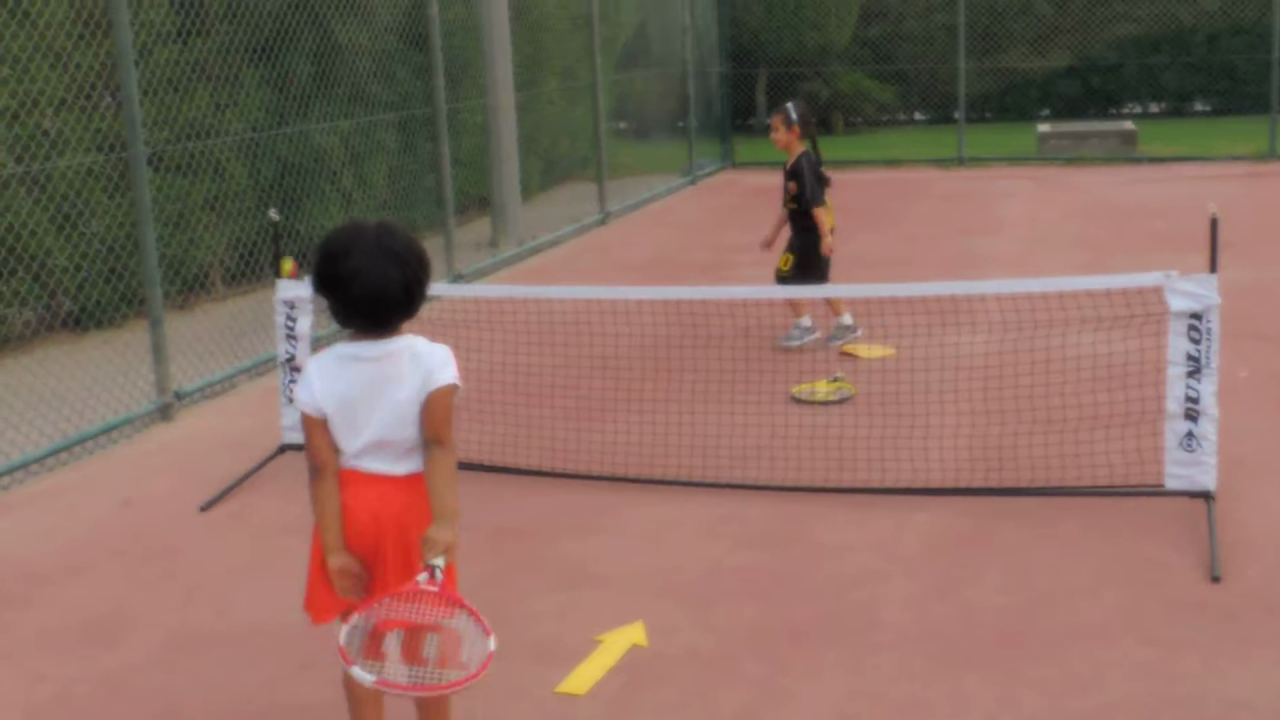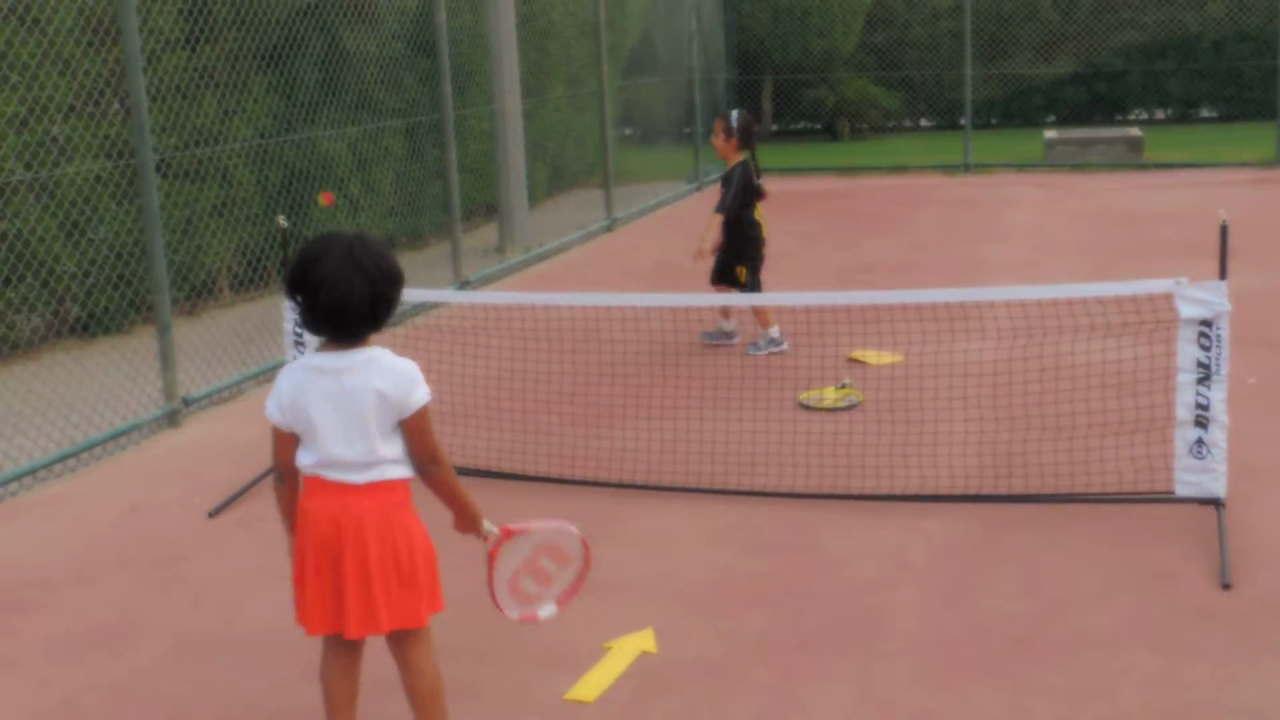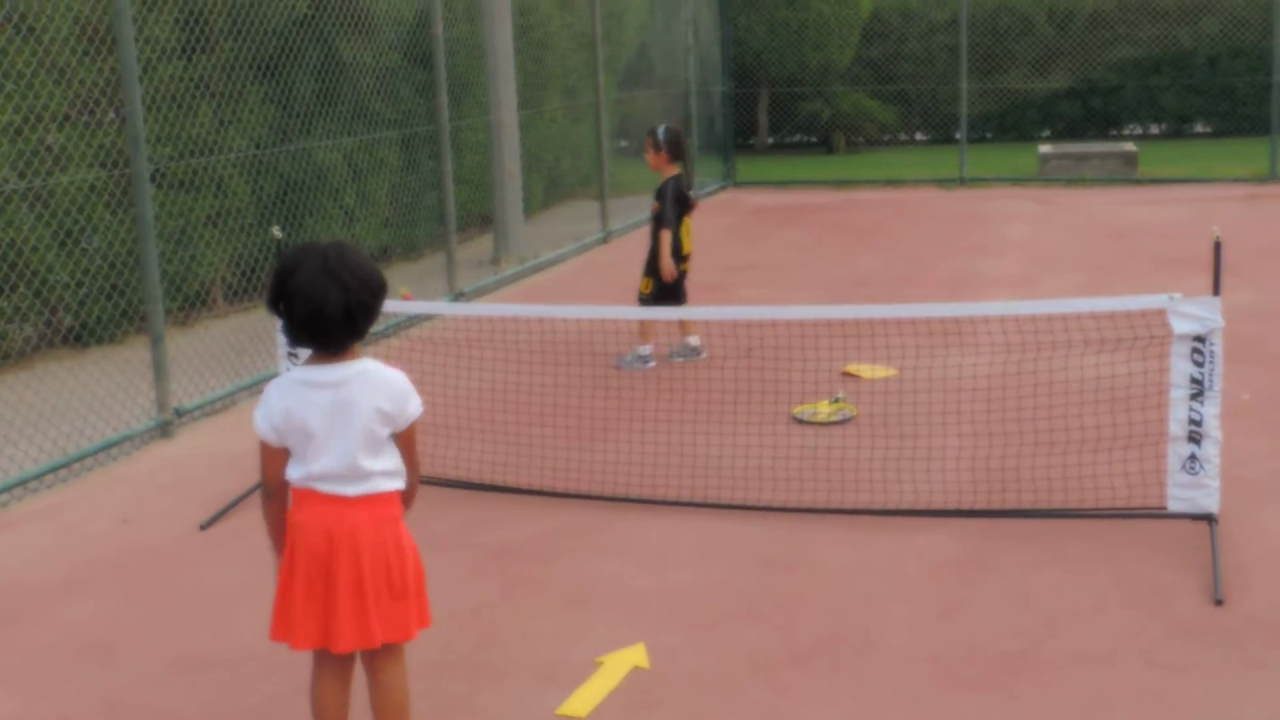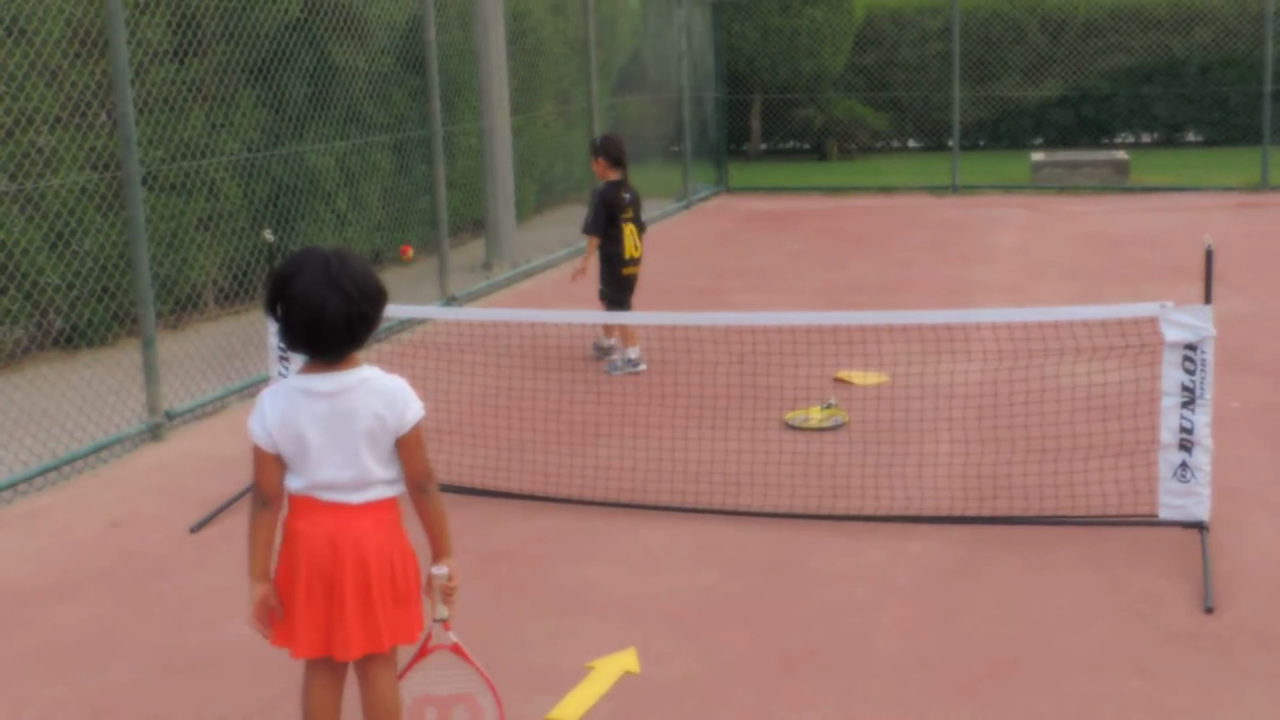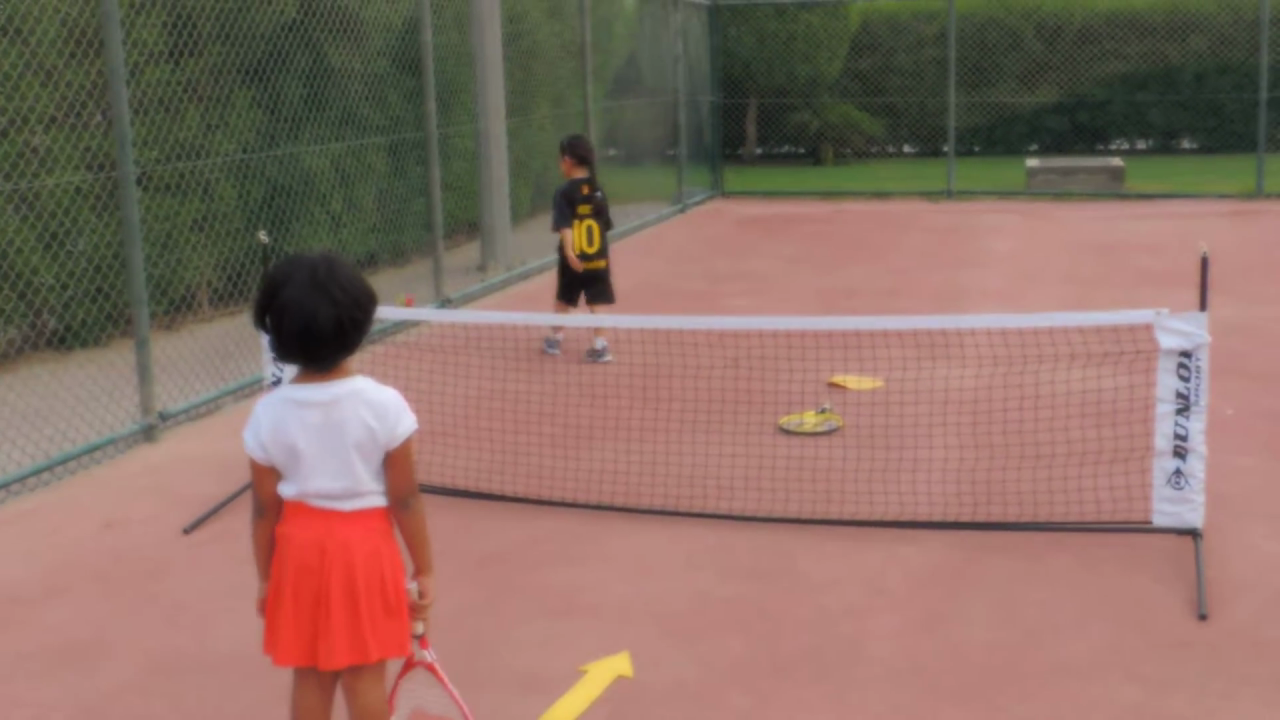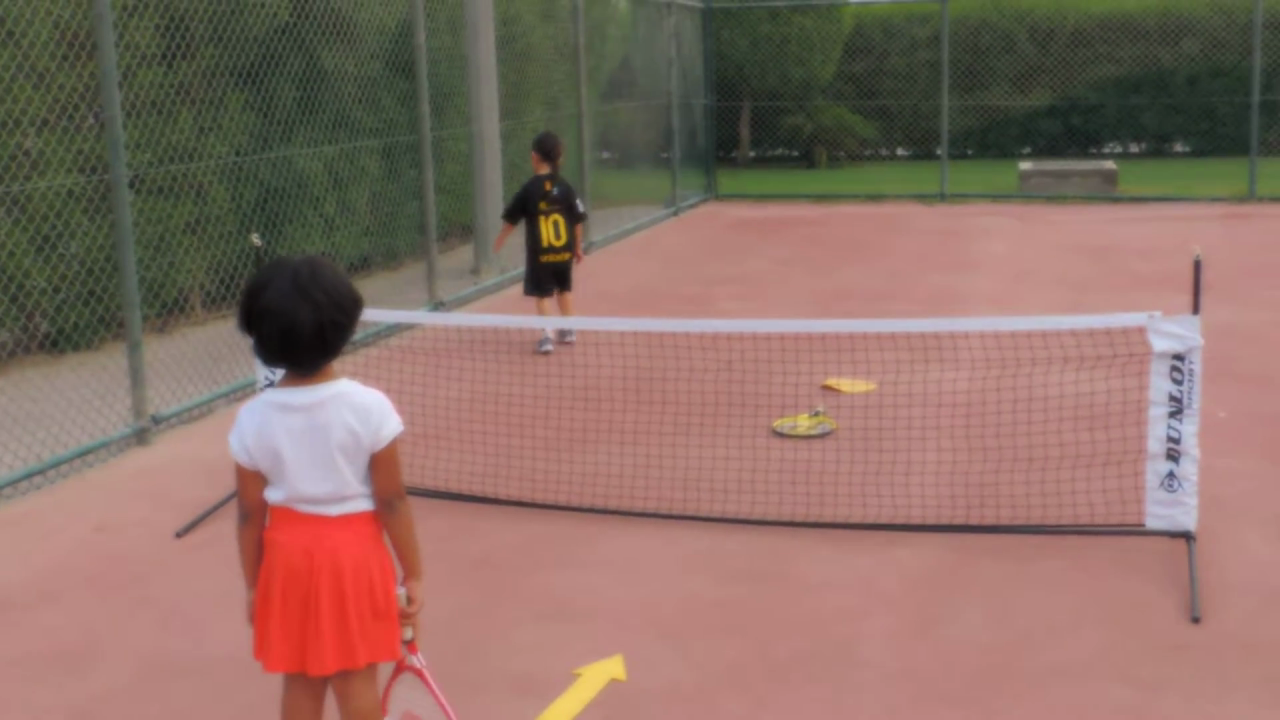
dt=0.4s
person 1, frame 1
left shoulder: (321, 370)
right shoulder: (432, 359)
left elbow: (322, 465)
right elbow: (437, 443)
left wrist: (334, 547)
right wrist: (447, 521)
left hip: (351, 510)
right hip: (412, 507)
person 1, frame 2
left shoulder: (291, 381)
right shoulder: (397, 373)
left elbow: (285, 472)
right elbow: (428, 458)
left wrist: (295, 533)
right wrist: (466, 510)
left hip: (321, 517)
right hip: (384, 514)
left knee: (340, 642)
right knee: (410, 639)
person 1, frame 3
left shoulder: (280, 395)
right shoulder: (391, 385)
left elbow: (274, 488)
right elbow: (410, 474)
left wrist: (281, 552)
left hip: (312, 529)
right hip: (376, 527)
left knee: (329, 658)
right knee: (384, 657)
person 1, frame 4
left shoulder: (275, 403)
right shoulder: (391, 392)
left elbow: (266, 499)
right elbow: (421, 484)
left wrist: (260, 576)
right wrist: (443, 555)
left hip: (311, 539)
right hip: (374, 537)
left knee: (322, 664)
right knee: (377, 663)
person 1, frame 5
left shoulder: (269, 413)
right shoulder: (383, 404)
left elbow: (264, 509)
right elbow: (404, 499)
left wrist: (265, 577)
right wrist: (423, 569)
left hip: (301, 547)
right hip: (363, 547)
left knee: (310, 672)
right knee: (364, 673)
person 1, frame 6
left shoulder: (253, 418)
right shoulder: (368, 407)
left elbow: (250, 514)
right elbow: (392, 502)
left wrist: (252, 585)
right wrist: (413, 574)
left hip: (289, 554)
right hip: (352, 553)
left knee: (300, 679)
right knee: (356, 679)
person 2, frame 1
left shoulder: (805, 163)
right shoulder: (794, 163)
left elbow: (816, 201)
right elbow: (790, 205)
left wrist: (826, 233)
right wrist: (774, 233)
left hip: (810, 234)
right hip: (806, 232)
left knee: (787, 278)
right knee: (817, 282)
left ankle: (805, 325)
right ankle: (846, 324)
person 2, frame 2
left shoulder: (739, 173)
right shoulder: (739, 169)
left elbow: (722, 209)
left wrist: (707, 239)
right wrist: (721, 238)
left hip: (746, 242)
right hip: (736, 239)
left knee: (749, 290)
right knee: (720, 281)
left ankle: (774, 337)
right ankle: (727, 329)
person 2, frame 3
left shoulder: (669, 187)
right shoulder: (679, 183)
left elbow: (666, 225)
left wrist: (665, 256)
left hip: (666, 257)
right hip: (680, 256)
left knee: (648, 303)
right knee: (674, 302)
left ankle: (643, 353)
right ankle: (693, 345)
person 2, frame 4
left shoulder: (603, 194)
right shoulder: (632, 193)
left elbow: (595, 233)
right elbow: (641, 230)
left wrist: (585, 261)
right wrist: (638, 260)
left hip: (614, 263)
right hip: (633, 262)
left knee: (619, 309)
right knee: (610, 303)
left ankle: (634, 357)
right ankle: (608, 343)
person 2, frame 5
left shoulder: (565, 193)
right shoulder: (599, 192)
left elbow: (564, 227)
left wrist: (569, 253)
left hip: (573, 260)
right hip: (599, 259)
left knee: (563, 300)
right knee: (598, 303)
left ankle: (555, 339)
right ankle: (600, 345)
person 2, frame 6
left shoulder: (528, 190)
right shoulder: (566, 188)
left elbow: (510, 220)
right elbow: (578, 221)
left wrist: (499, 241)
right wrist: (578, 247)
left hip: (540, 254)
right hip: (564, 251)
left knee: (542, 295)
right knee: (564, 288)
left ankle: (547, 337)
right ankle: (567, 330)
